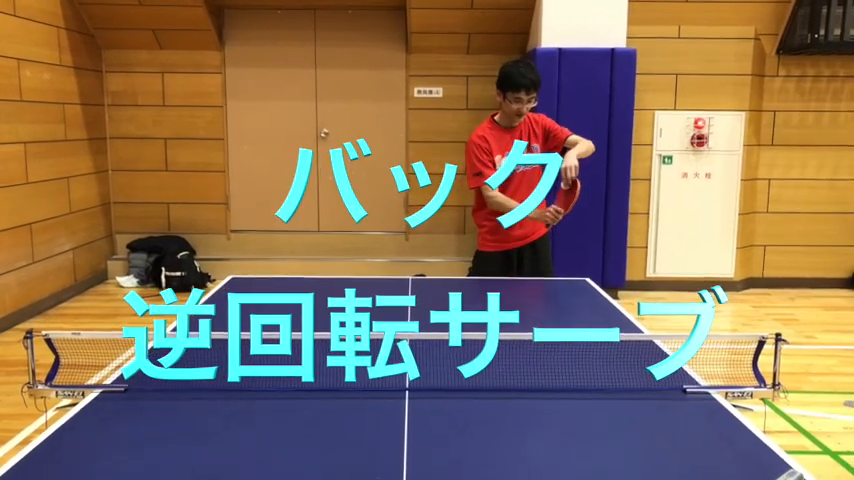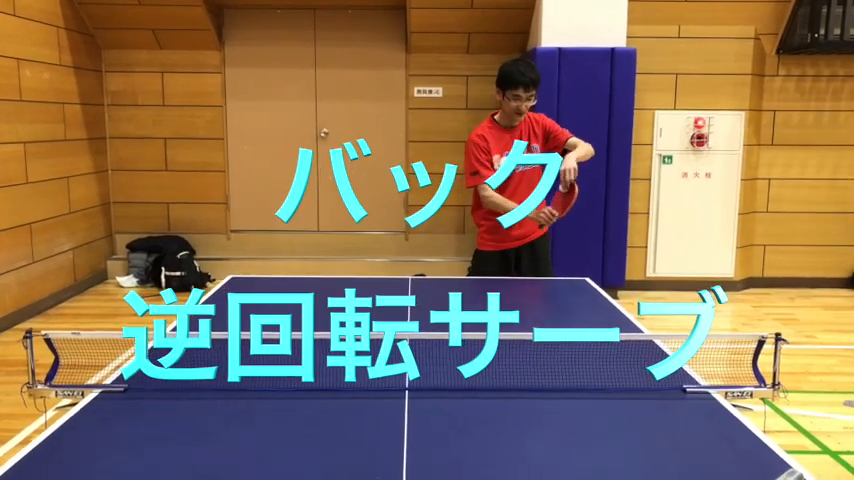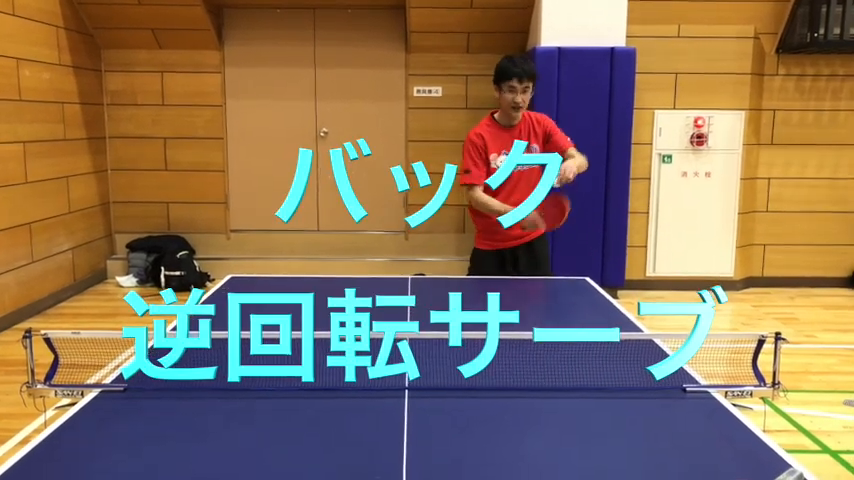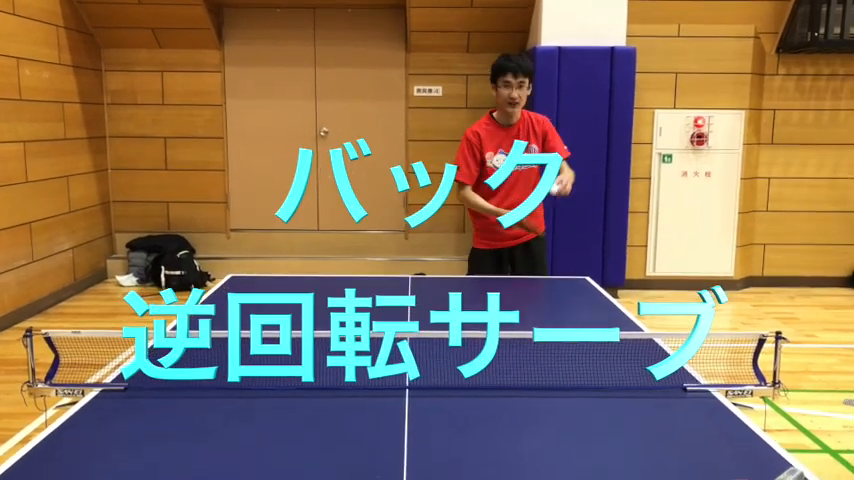
dt=0.1s
person 1, frame 1
left shoulder: (539, 125)
right shoulder: (480, 139)
left elbow: (588, 145)
right elbow: (491, 197)
left wrist: (572, 153)
right wrist: (536, 214)
left hip: (535, 237)
right hip: (495, 242)
person 1, frame 2
left shoulder: (540, 125)
right shoulder: (480, 138)
left elbow: (587, 149)
right elbow: (486, 196)
left wrist: (572, 155)
right wrist: (530, 213)
left hip: (534, 237)
right hip: (493, 242)
person 1, frame 3
left shoulder: (540, 125)
right shoulder: (478, 137)
left elbow: (581, 161)
right elbow: (474, 195)
left wrist: (572, 164)
left hip: (533, 237)
right hip: (491, 241)
person 1, frame 4
left shoulder: (541, 126)
right shoulder: (476, 135)
left elbow: (564, 170)
right elbow: (464, 190)
left wrist: (565, 178)
right wrist: (499, 213)
left hip: (530, 235)
right hip: (488, 240)
